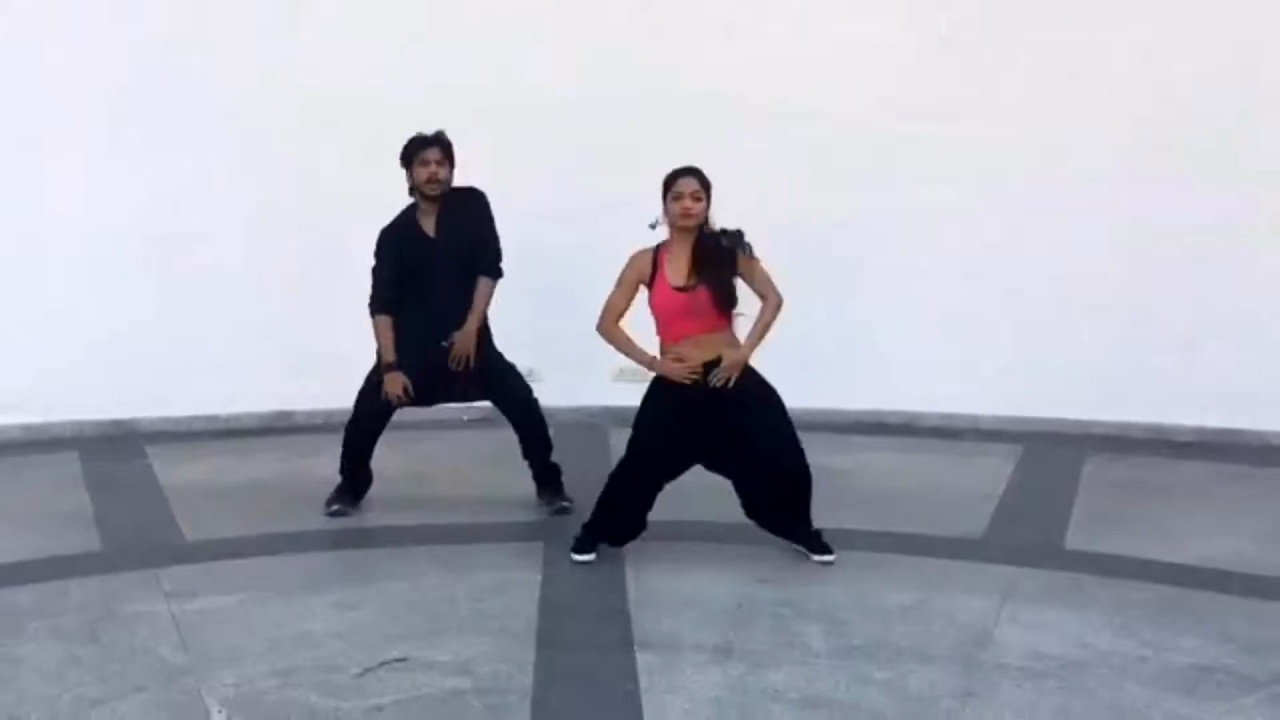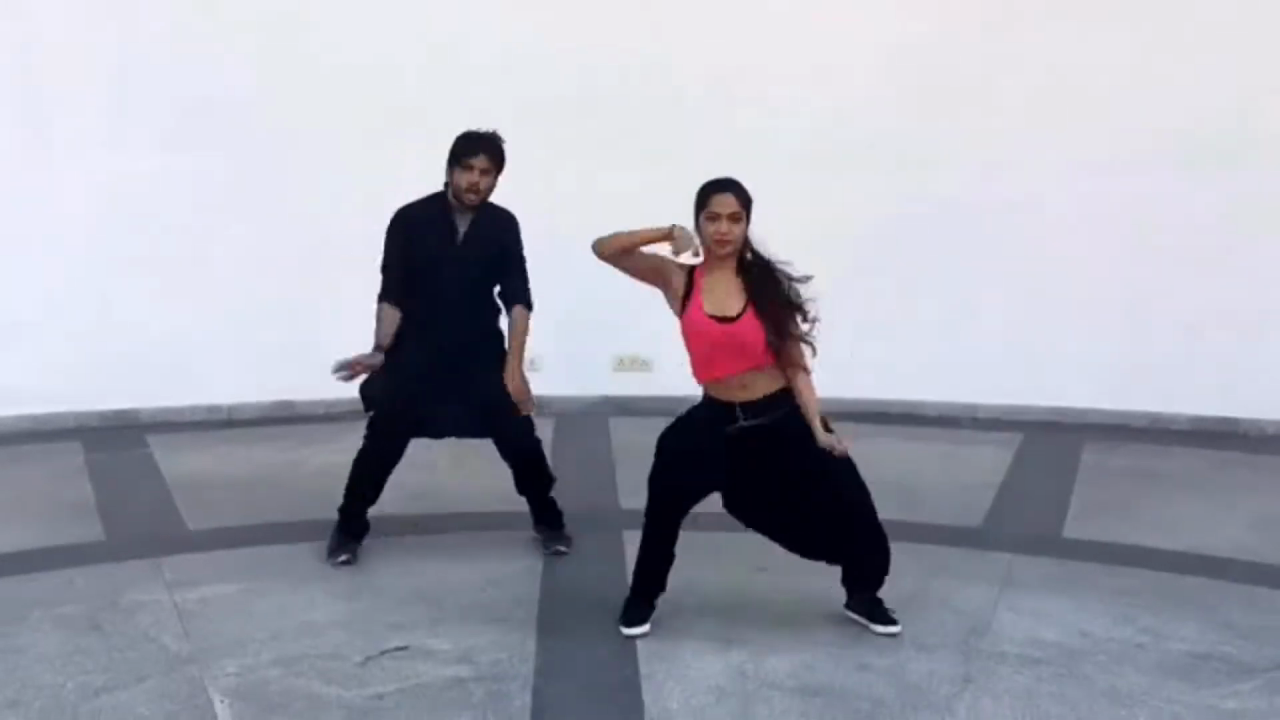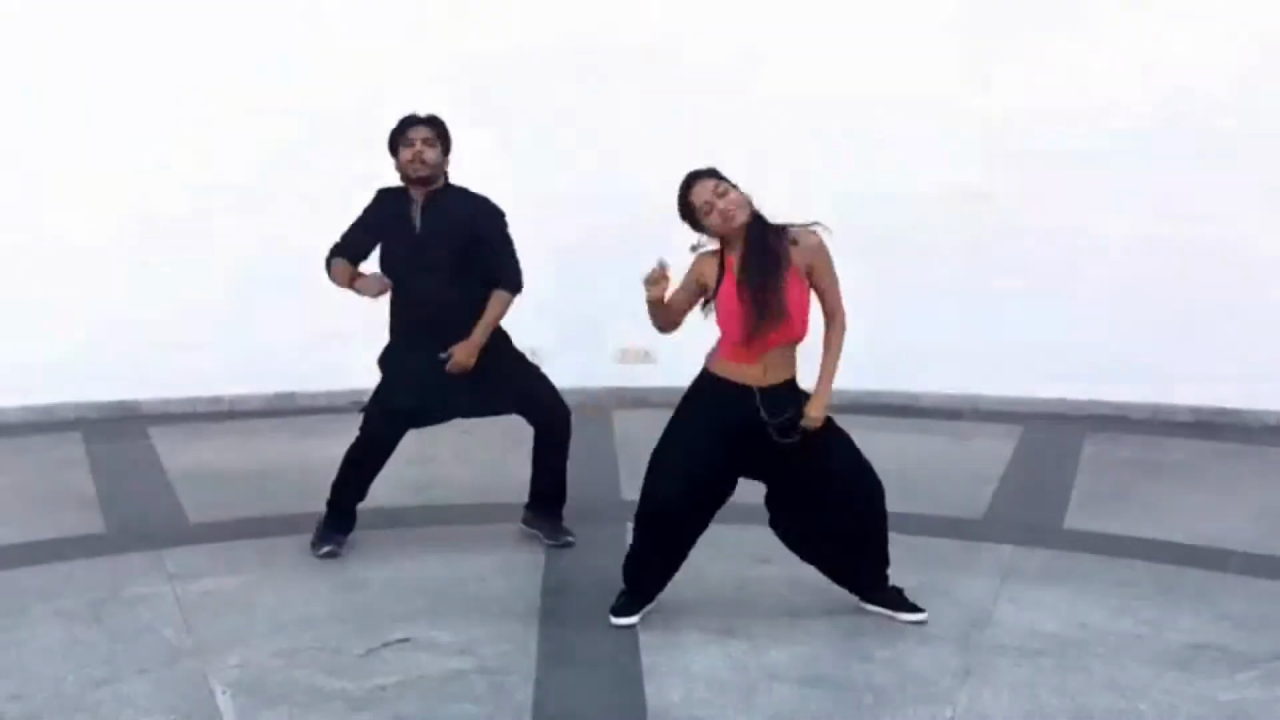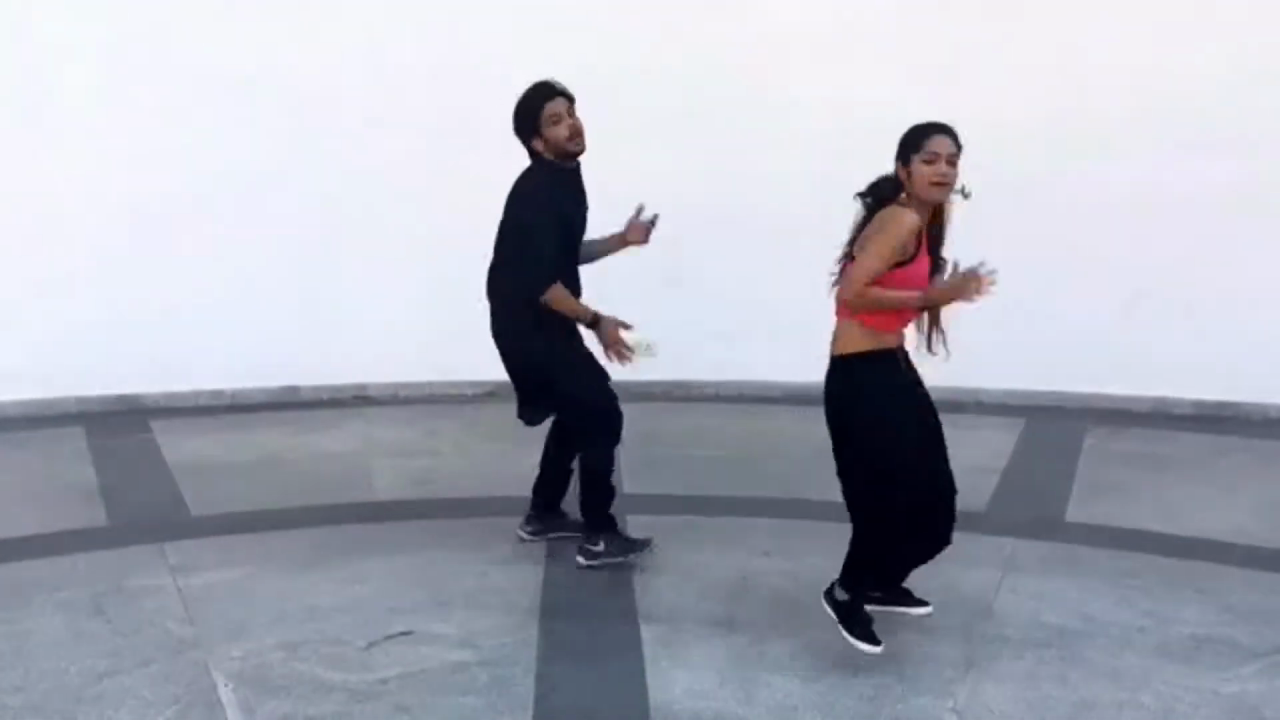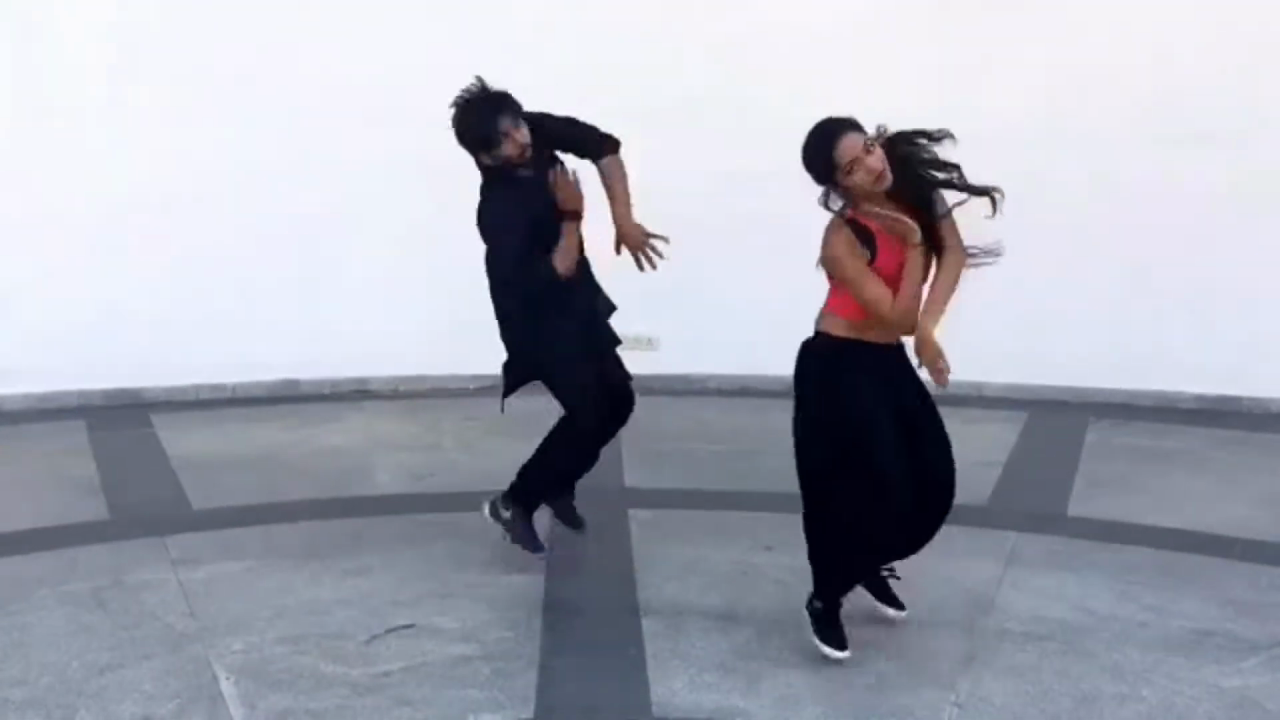
dt=1s
person 1, frame 1
left shoulder: (727, 252)
right shoulder: (646, 261)
left elbow: (772, 298)
right elbow: (607, 323)
left wrist: (744, 347)
right wrist: (654, 363)
left hip: (729, 377)
right hip: (676, 388)
left knee: (783, 461)
right knee: (641, 469)
left ankle: (800, 530)
right ankle: (596, 531)
person 1, frame 2
left shoulder: (769, 280)
right shoulder: (678, 278)
left elbow: (795, 360)
right elbow: (604, 249)
left wrist: (819, 427)
right wrist: (664, 235)
left hip: (780, 417)
right hip: (716, 418)
left knee: (850, 514)
right knee: (668, 491)
left ankle: (862, 594)
right ankle: (644, 595)
person 1, frame 3
left shoulder: (803, 245)
right shoulder: (708, 266)
left elbow: (835, 320)
right elbow: (667, 324)
left wrist: (823, 392)
right wrist: (654, 298)
left hip: (784, 400)
right hip: (717, 400)
left knee: (856, 491)
right knee: (667, 499)
left ankle: (874, 586)
right ankle: (639, 587)
person 1, frame 4
left shoulder: (923, 220)
right shoulder: (899, 220)
right elbow: (849, 294)
left wrist: (949, 293)
right wrist: (930, 296)
left hip: (889, 366)
right hip: (861, 374)
left knee: (925, 488)
right knee: (911, 497)
left ankle: (881, 582)
right ankle: (848, 592)
person 1, frame 5
left shoulder: (919, 182)
right shoulder: (841, 242)
left elbow: (953, 252)
right elbow: (898, 317)
left wrist: (930, 328)
right wrist: (907, 241)
left hip: (888, 361)
right hip: (835, 367)
left knee: (933, 482)
right knee: (866, 492)
left ankle: (874, 565)
right ankle: (825, 601)
person 2, frame 1
left shoulder: (472, 203)
right shoulder: (395, 235)
left elbow: (489, 269)
right elbow: (383, 304)
left wrist: (469, 329)
right wrist: (389, 367)
left hip: (468, 337)
right hip: (412, 343)
left knee: (525, 409)
right knee: (367, 413)
left ankle: (549, 483)
right ankle: (352, 484)
person 2, frame 2
left shoulder: (501, 225)
right shoulder: (411, 221)
left elbow: (518, 298)
right elbow: (393, 295)
left wrist: (515, 366)
right wrist: (378, 352)
left hip: (479, 356)
right hip: (412, 357)
left knee: (521, 441)
right knee: (382, 441)
left ankle: (547, 518)
right ankle: (350, 526)
person 2, frame 3
left shoulder: (476, 210)
right shoulder: (385, 207)
left elbow: (508, 281)
right elbow: (337, 260)
left wrist: (475, 343)
right wrist: (361, 280)
left hip: (481, 345)
right hip: (413, 352)
left knee: (554, 416)
right knee: (373, 438)
left ankle: (543, 511)
right ankle: (337, 519)
person 2, frame 4
left shoulder: (565, 177)
right shoulder: (538, 190)
right elbow: (538, 278)
left wrist: (621, 241)
right wrist: (596, 323)
left hip: (545, 322)
right hip: (528, 325)
left knee: (577, 415)
right knee: (603, 415)
left ankle: (543, 516)
right ankle: (597, 535)
person 2, frame 5
left shoulder: (538, 132)
right shoulder: (497, 208)
left elbow: (603, 144)
right elbow: (552, 277)
left wrist: (625, 219)
right wrist: (571, 217)
left hip: (577, 302)
right hip: (535, 317)
left knee: (617, 399)
right knee: (588, 414)
left ankle: (556, 486)
right ankle: (516, 503)
